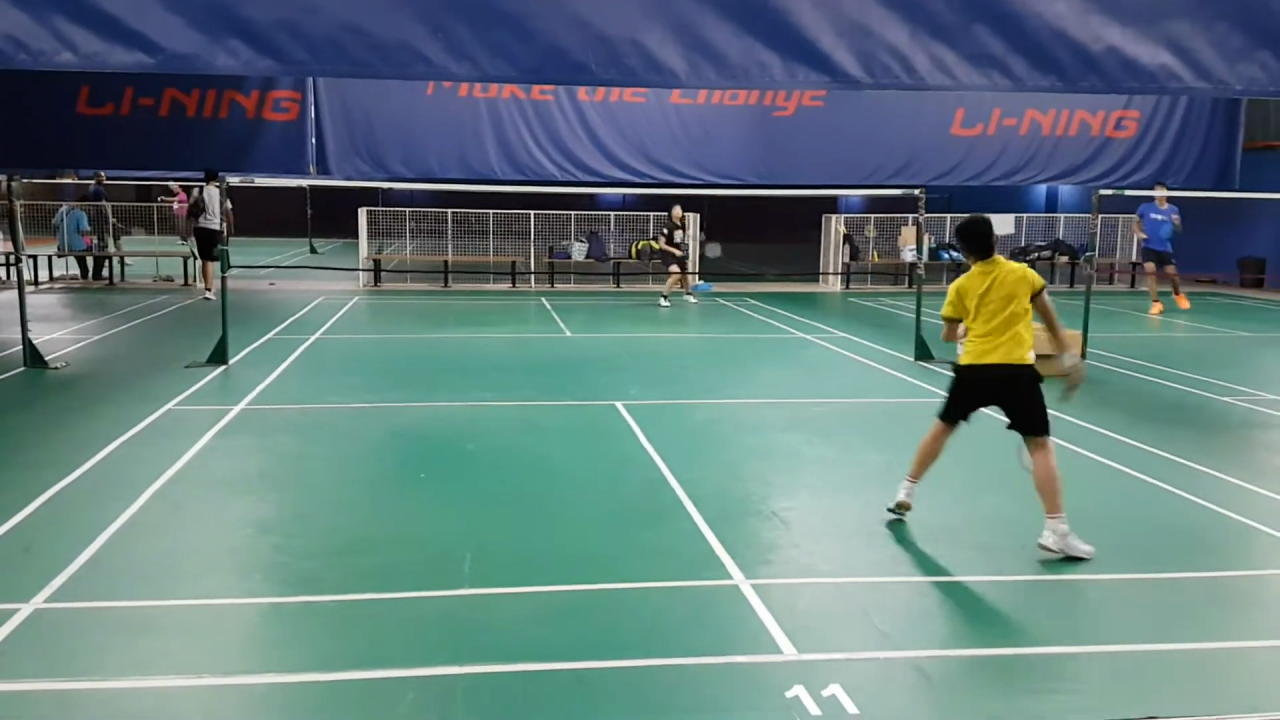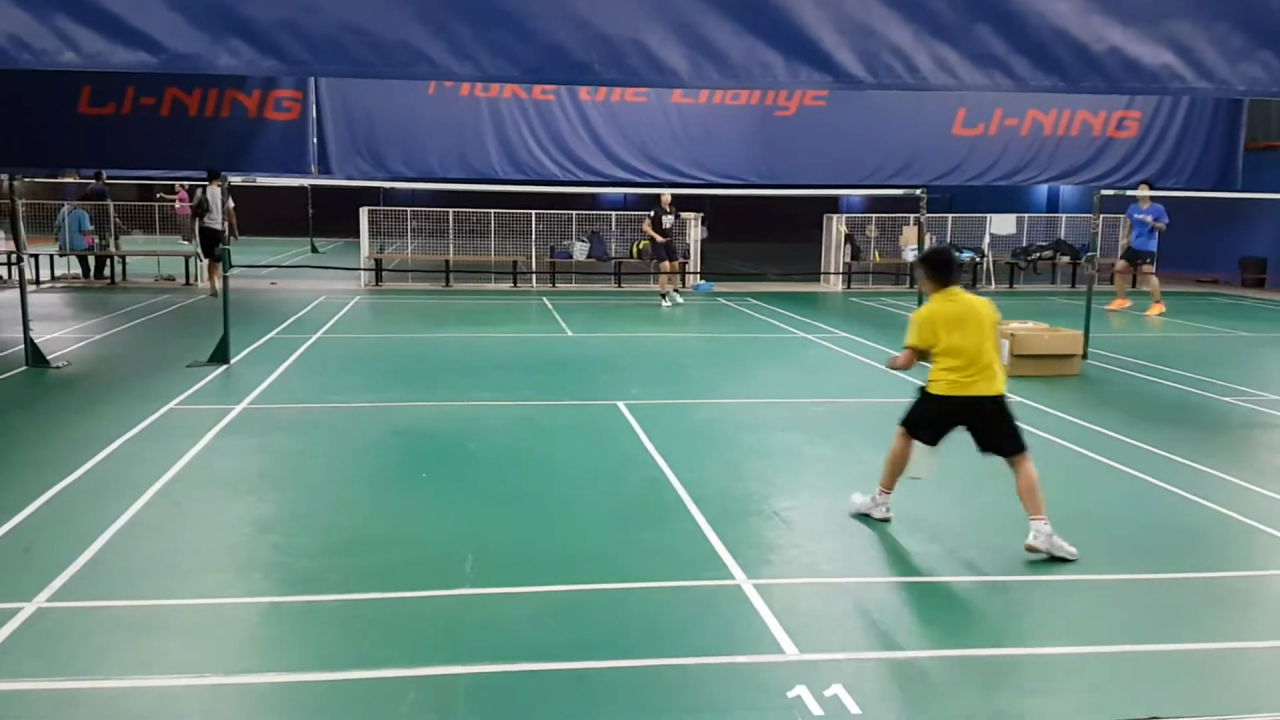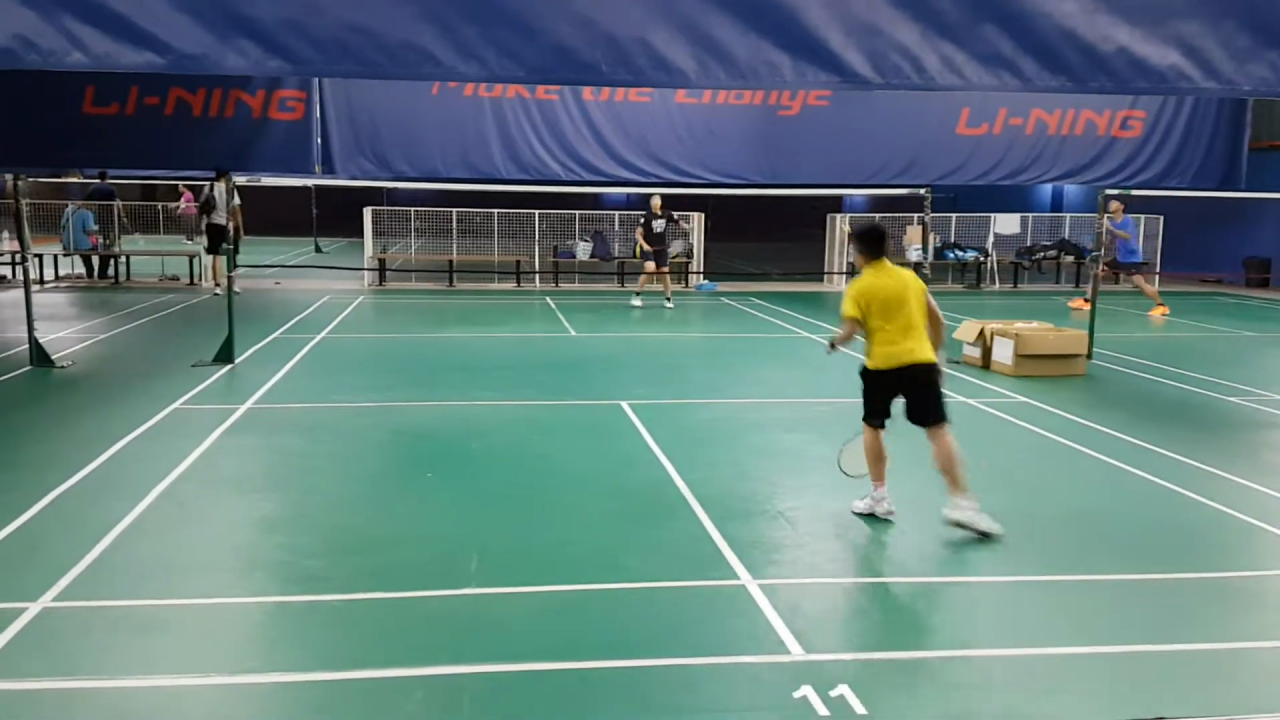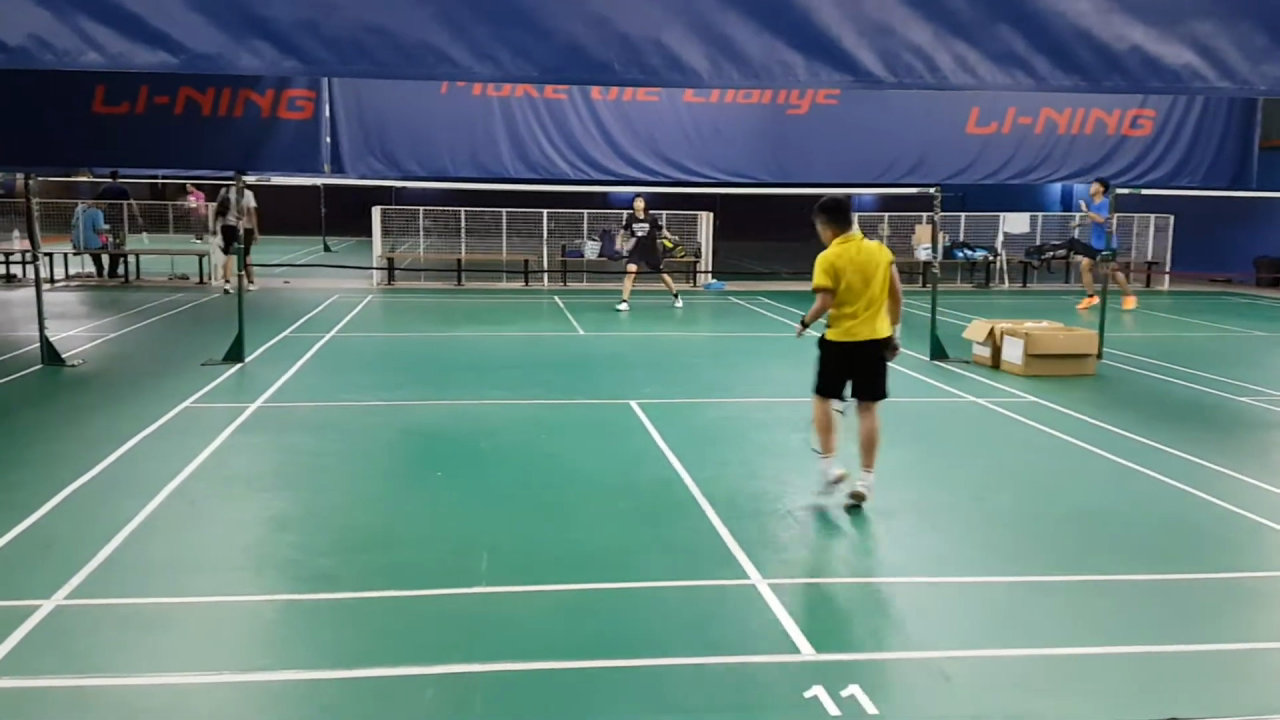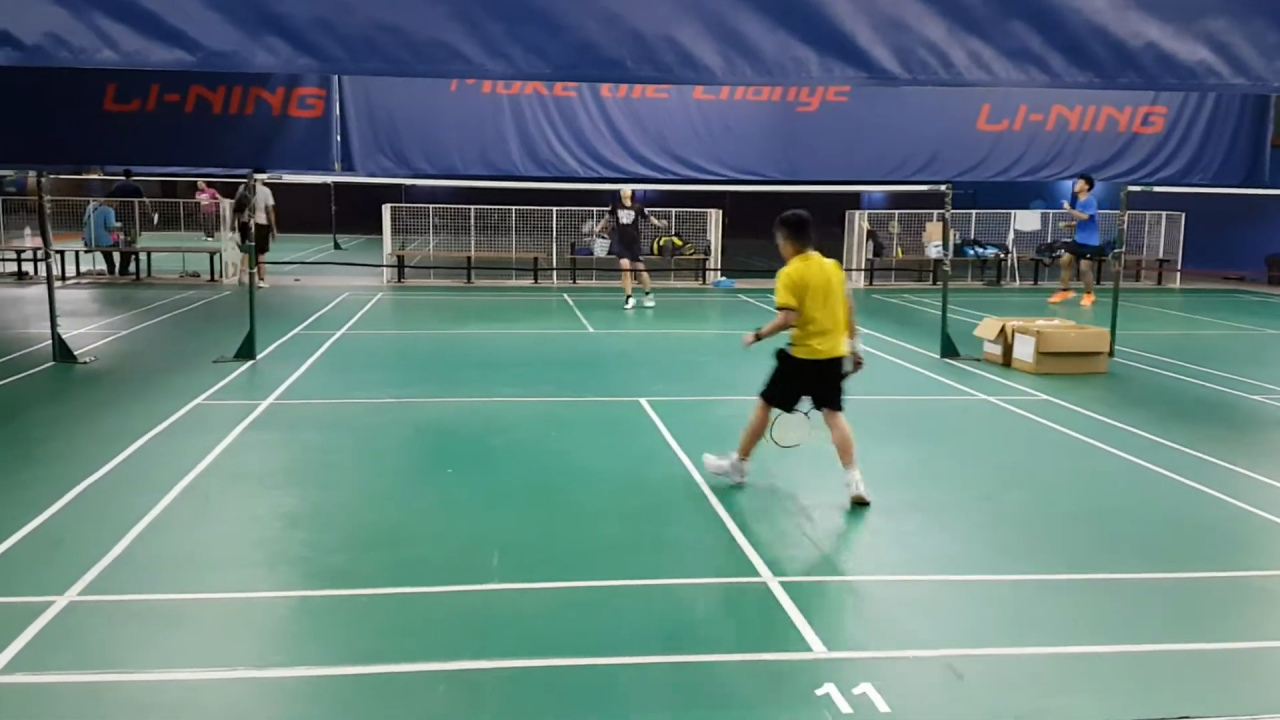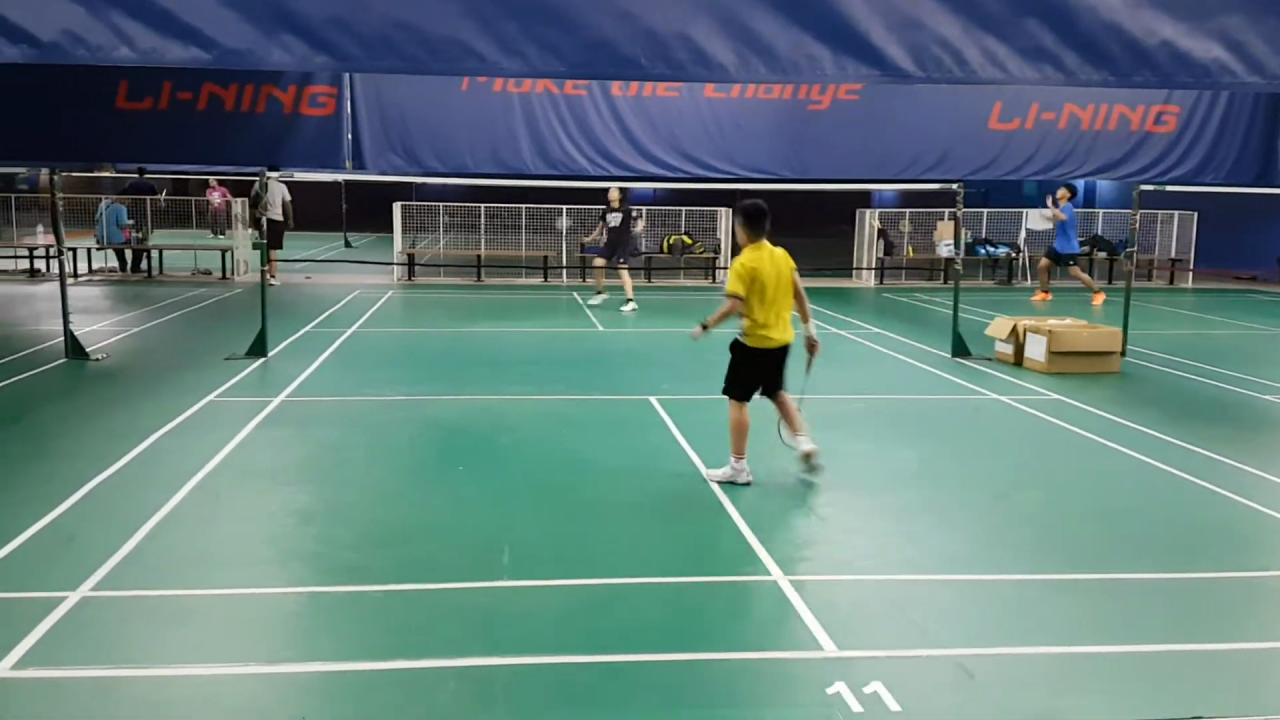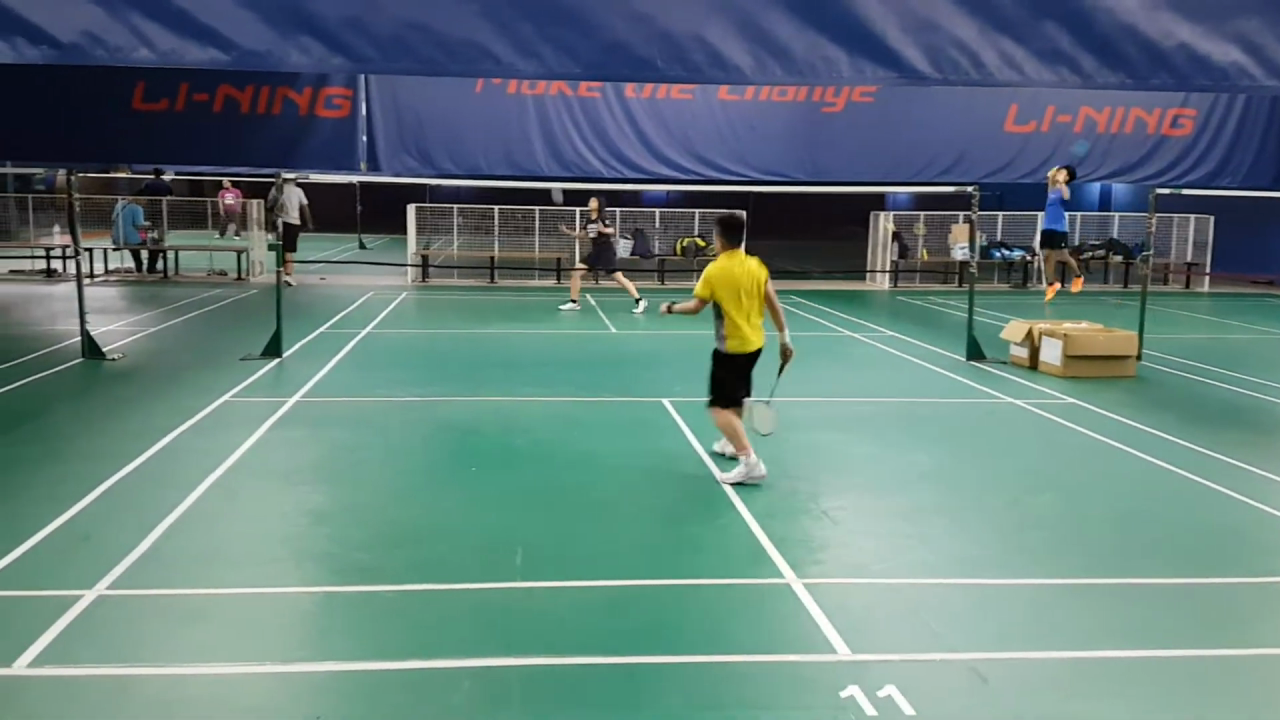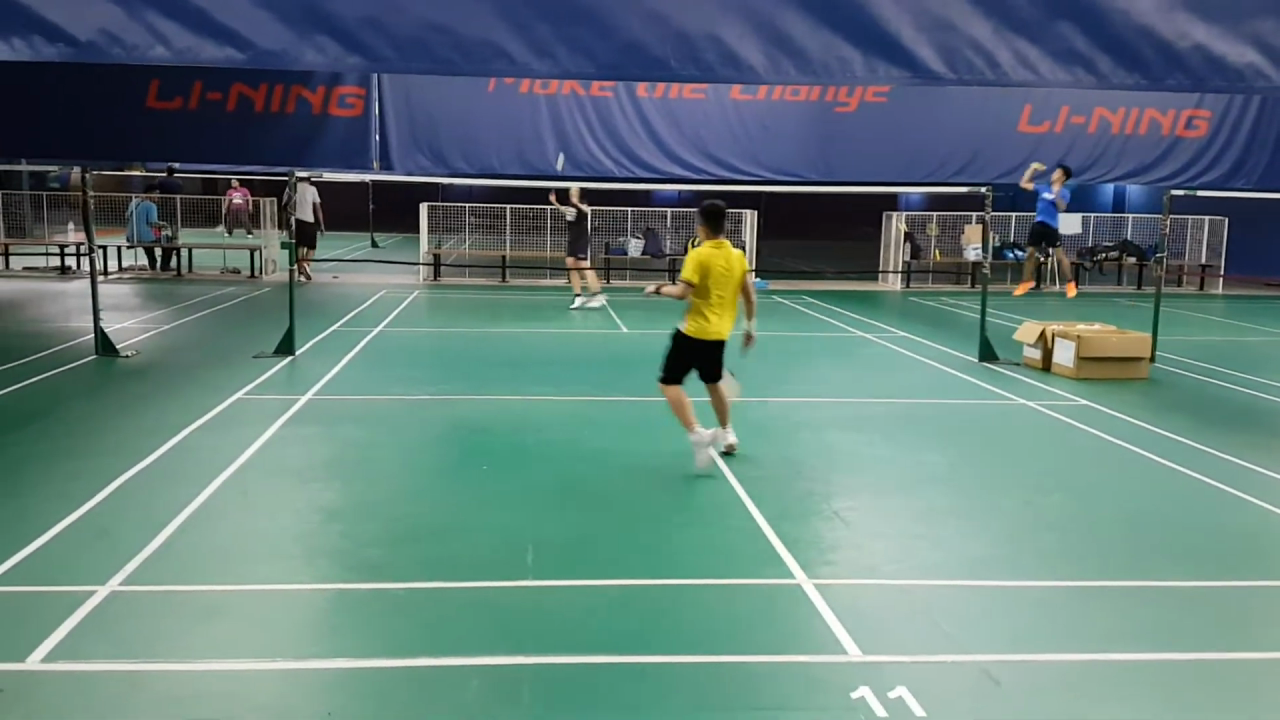
dt=0.2s
person 1, frame 1
left shoulder: (961, 286)
right shoulder: (1024, 274)
left elbow: (947, 334)
right elbow: (1049, 317)
left wrist: (959, 332)
right wrist: (1068, 354)
left hip: (974, 368)
right hip: (1017, 368)
left knee: (943, 427)
right knee: (1039, 446)
left ankle: (906, 493)
right ankle: (1054, 529)
person 1, frame 2
left shoulder: (925, 315)
right shoulder: (985, 306)
left elbow: (906, 362)
right elbow: (989, 351)
left wrist: (896, 360)
left hip: (944, 392)
right hip: (988, 394)
left knee: (905, 435)
right knee: (1021, 461)
left ankle: (879, 503)
right ankle: (1042, 531)
person 1, frame 3
left shoulder: (858, 288)
right shoulder: (911, 277)
left elbow: (849, 333)
right elbow: (936, 320)
left wrist: (833, 343)
right wrist: (933, 357)
left hip: (885, 368)
right hip: (921, 363)
left knee: (872, 427)
right knee: (938, 432)
left ankle: (879, 497)
right ankle: (962, 504)
person 1, frame 4
left shoulder: (828, 259)
right shoulder: (880, 250)
left elbow: (823, 304)
right elbow: (896, 293)
left wrist: (805, 322)
right wrist: (891, 330)
left hip: (843, 342)
right hip: (878, 339)
left knee: (823, 400)
right knee: (867, 409)
left ankle: (831, 465)
right ankle: (865, 480)
person 1, frame 5
left shoulder: (789, 274)
right shoulder: (832, 268)
left elbow: (787, 319)
right elbow: (848, 310)
left wrist: (758, 336)
right wrist: (852, 347)
left hip: (801, 356)
right hip: (833, 354)
left knee: (764, 407)
right knee: (834, 416)
left ankle: (738, 464)
right ankle: (855, 481)
person 1, frame 6
left shoulder: (742, 264)
right shoulder: (784, 257)
left elbow: (734, 307)
right elbow: (801, 297)
left wrist: (706, 326)
right wrist: (809, 332)
left hip: (754, 343)
right hip: (782, 340)
left knee: (737, 402)
right knee: (778, 394)
left ankle: (738, 468)
right ankle: (805, 442)
person 1, frame 7
left shoulder: (714, 270)
right shoulder: (757, 267)
left elbow: (695, 306)
right elbow: (774, 306)
left wrist: (670, 308)
right wrist: (785, 340)
left hip: (731, 348)
right hip: (753, 345)
left knee: (721, 408)
right knee: (735, 398)
left ankle: (750, 463)
right ankle: (731, 444)
person 1, frame 8
left shoulder: (698, 256)
right shoulder: (738, 256)
left elbow: (682, 292)
right elbow: (749, 297)
left wrist: (657, 289)
right wrist: (750, 328)
left hip: (694, 333)
right hip: (719, 334)
left knee: (669, 384)
right knee: (714, 383)
left ankle: (697, 434)
right ankle: (727, 434)
